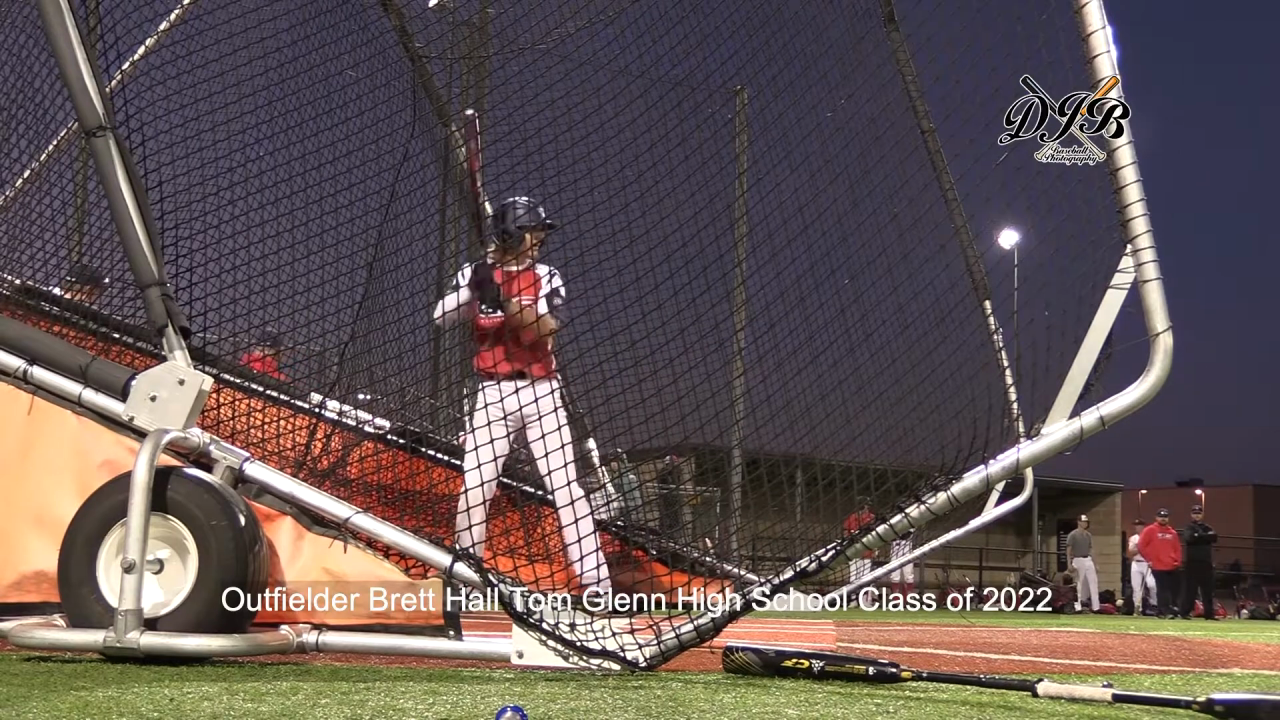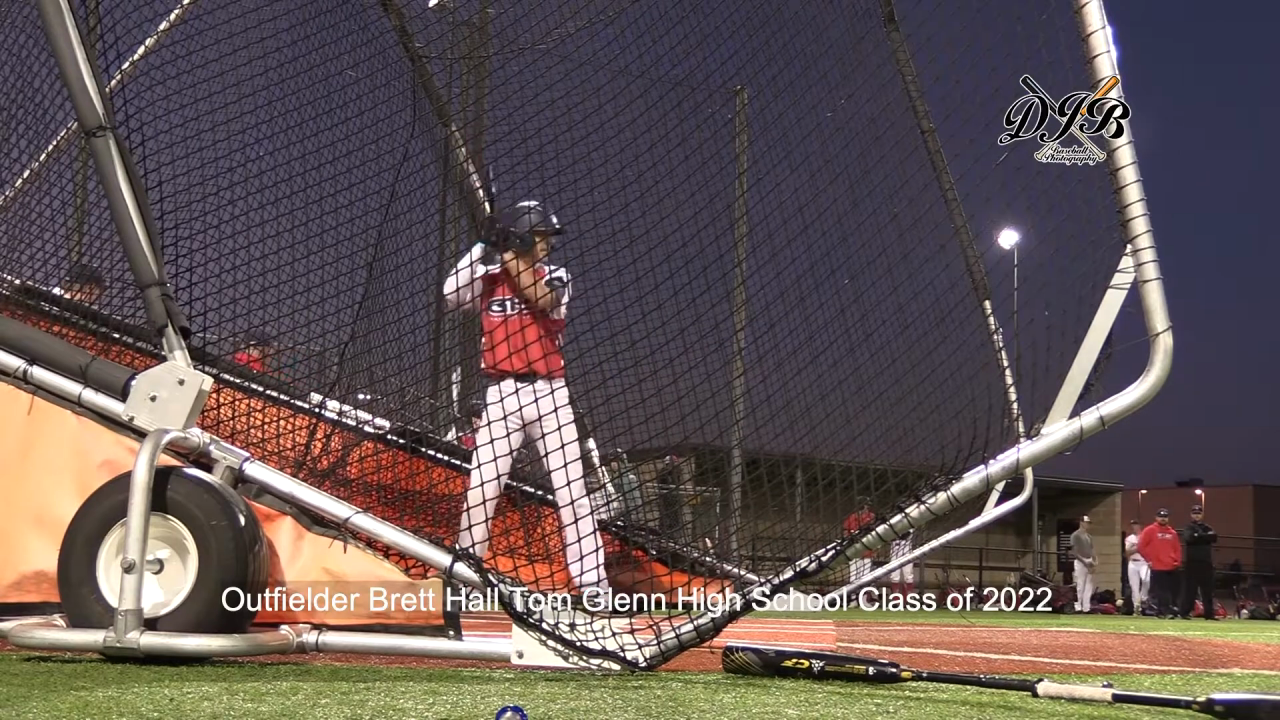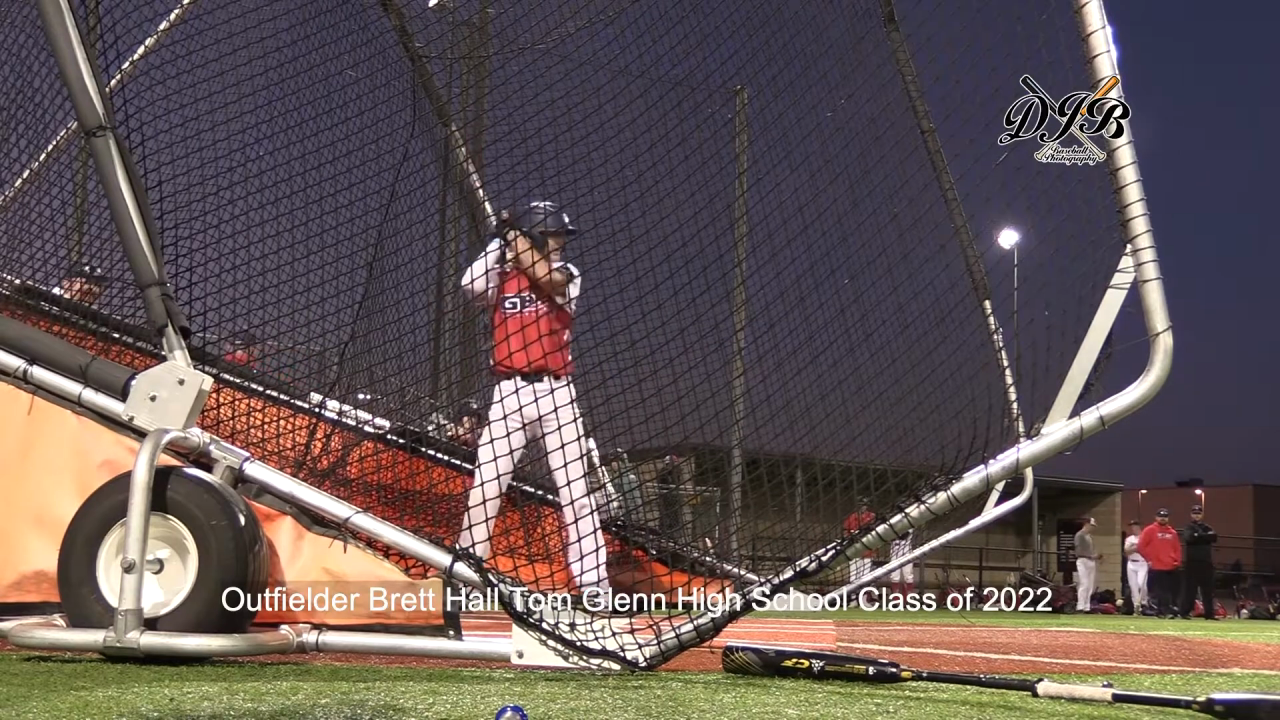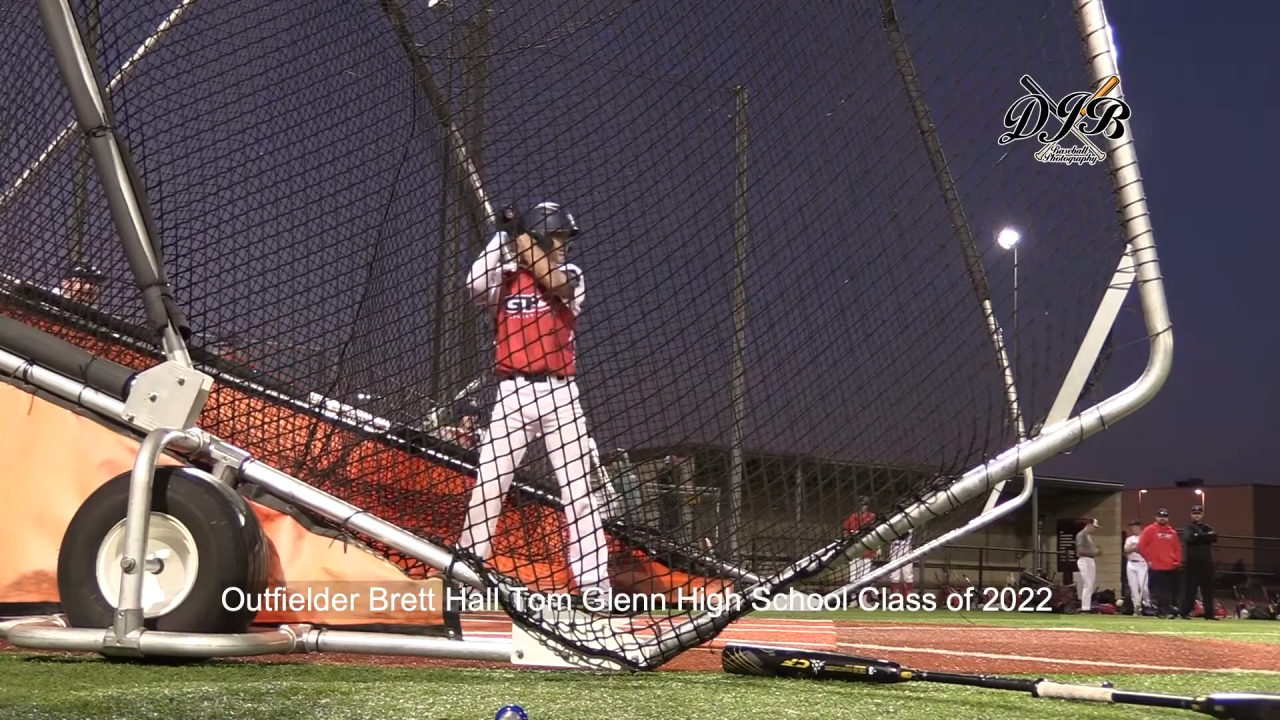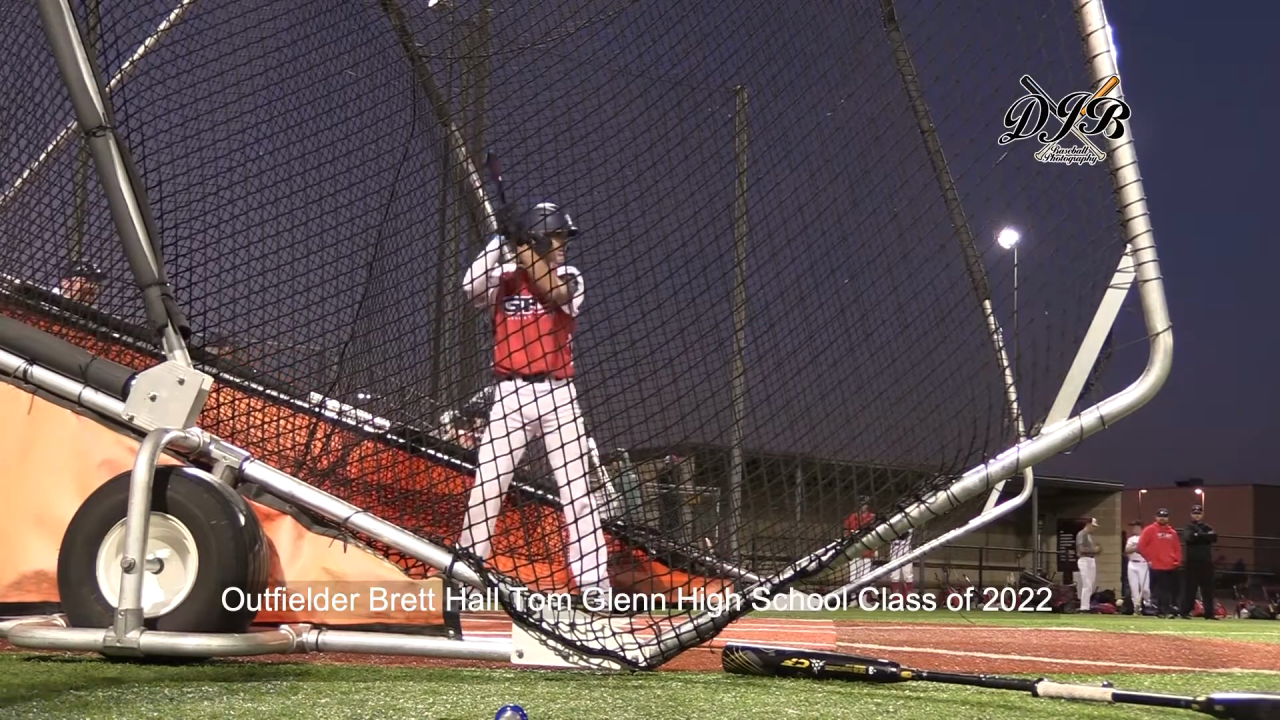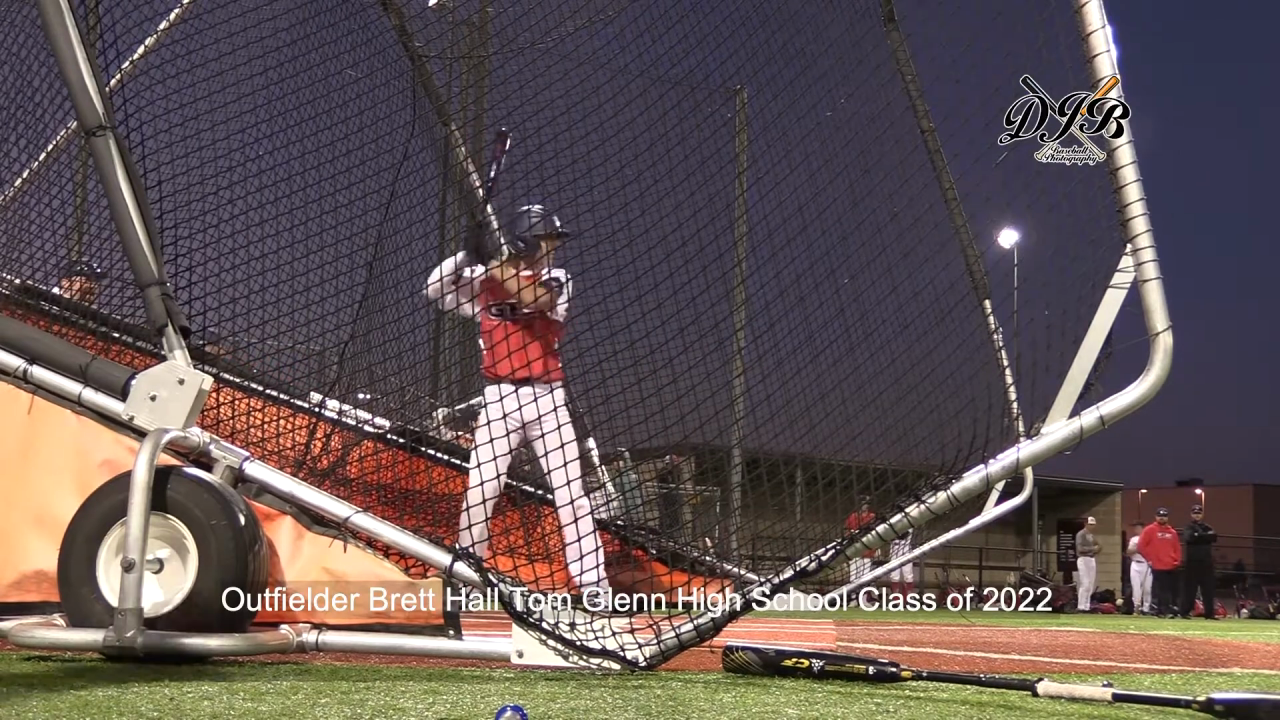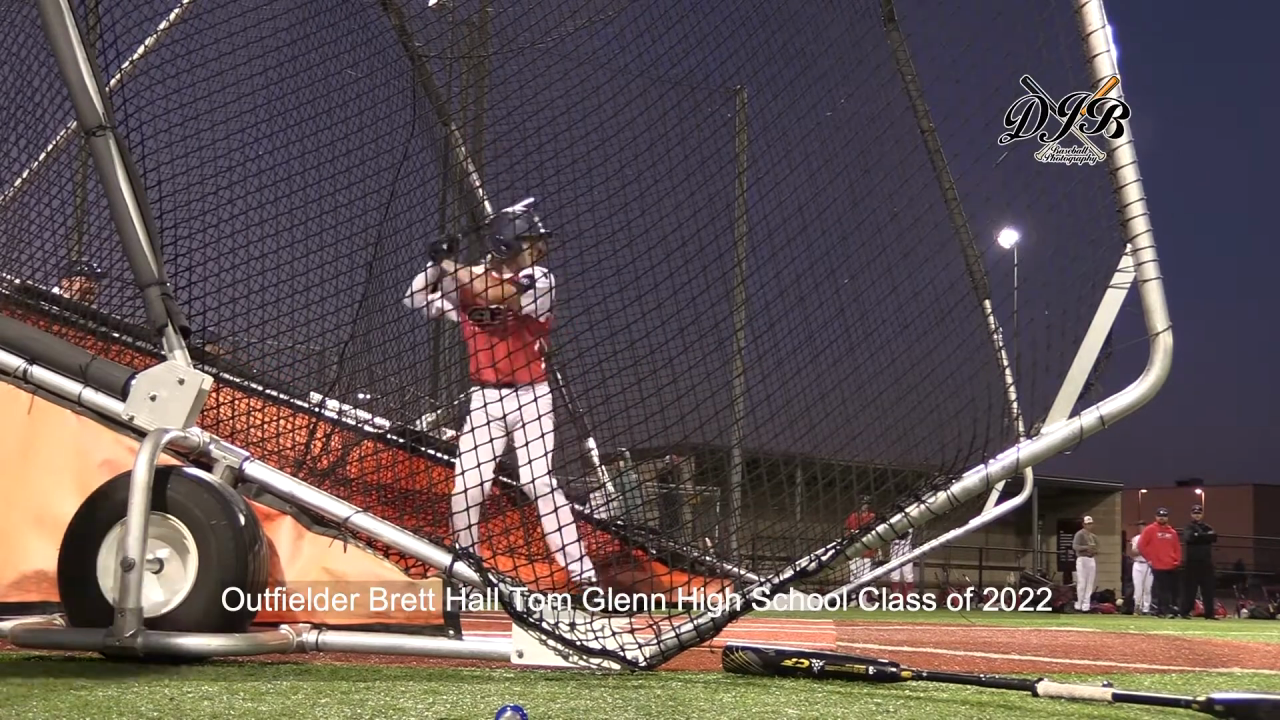
dt=0.3s
person 1, frame 1
left shoulder: (547, 277)
right shoulder: (475, 275)
left elbow: (545, 326)
right elbow: (441, 316)
left wrist: (503, 296)
right wrist: (472, 289)
left hip: (541, 391)
right hip: (493, 394)
left knee: (566, 486)
right knee: (476, 486)
left ankle: (595, 580)
person 1, frame 2
left shoulder: (555, 276)
right shoulder: (487, 277)
left elbow: (541, 299)
right elbow: (451, 294)
left wrist: (506, 253)
right wrist: (483, 246)
left hip: (549, 393)
right hip: (502, 394)
left knee: (571, 488)
right knee: (481, 487)
left ankle: (592, 581)
person 1, frame 3
left shoulder: (567, 275)
right shoulder: (501, 277)
left elbow: (546, 278)
right elbow: (473, 285)
left wrist: (515, 233)
right wrist: (500, 241)
left hip: (556, 393)
right hip: (510, 393)
left knee: (575, 488)
right knee: (486, 485)
left ankle: (594, 580)
person 1, frame 4
left shoulder: (571, 276)
right shoulder: (505, 277)
left elbow: (555, 282)
right elbow: (476, 285)
left wrist: (521, 234)
right wrist: (501, 235)
left hip: (559, 393)
right hip: (513, 393)
left knee: (577, 489)
right knee: (488, 485)
left ankle: (594, 581)
person 1, frame 5
left shoulder: (570, 278)
right shoulder: (502, 277)
left elbow: (553, 291)
right elbow: (473, 286)
left wrist: (521, 247)
right wrist: (501, 239)
left hip: (557, 395)
right hip: (511, 395)
left knee: (576, 489)
right knee: (487, 486)
left ankle: (594, 580)
person 1, frame 6
left shoulder: (558, 280)
right shoulder: (484, 281)
left elbow: (534, 300)
right elbow: (436, 291)
left wrist: (492, 265)
right wrist: (468, 253)
left hip: (546, 397)
right hip: (500, 397)
left knee: (570, 490)
right knee: (480, 489)
left ankle: (592, 582)
person 1, frame 7
left shoulder: (541, 279)
right shoulder: (466, 281)
left elbow: (498, 294)
right elbow: (418, 302)
left wrist: (450, 266)
right wrist: (438, 265)
left hip: (531, 397)
right hip: (485, 401)
left knee: (538, 481)
right knee: (467, 487)
left ankle: (583, 573)
